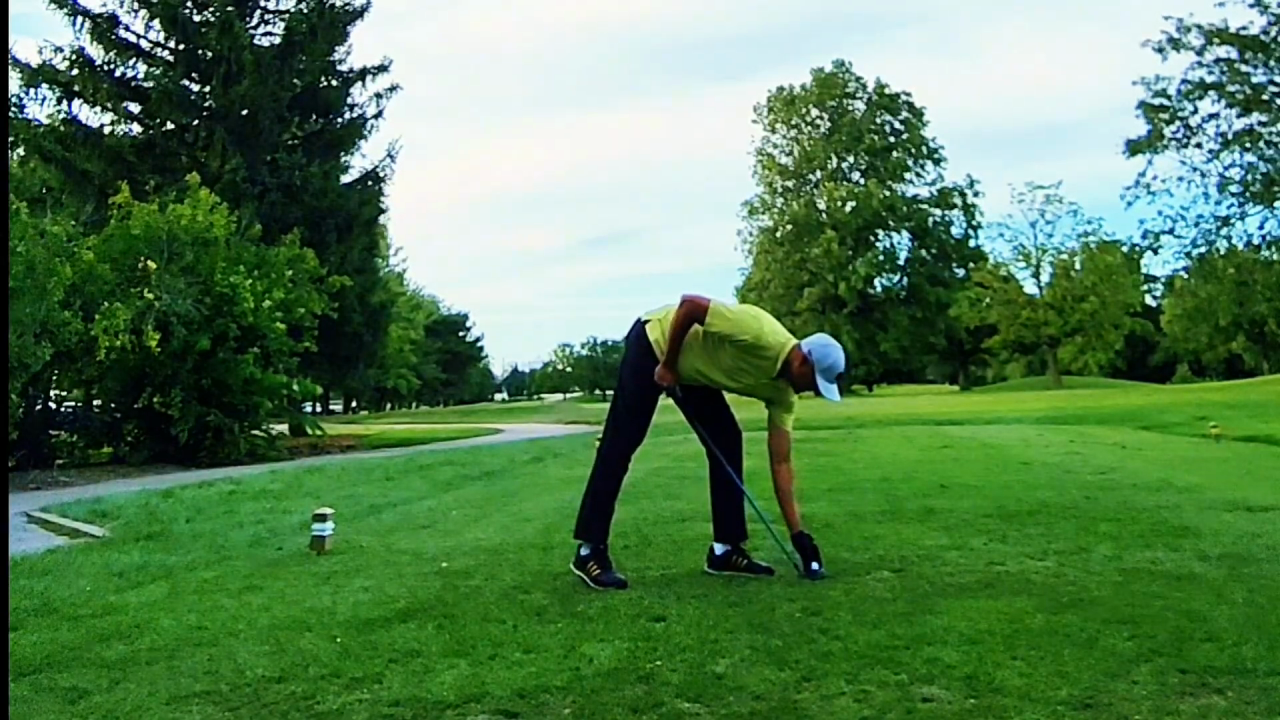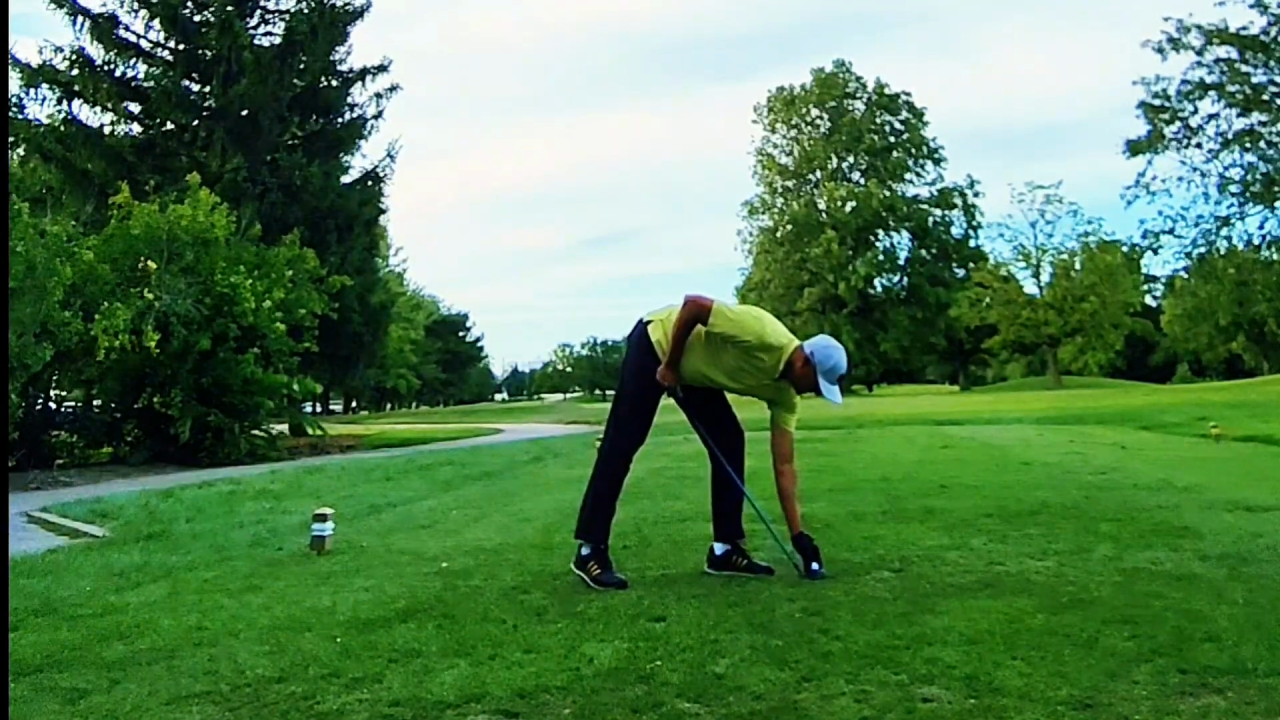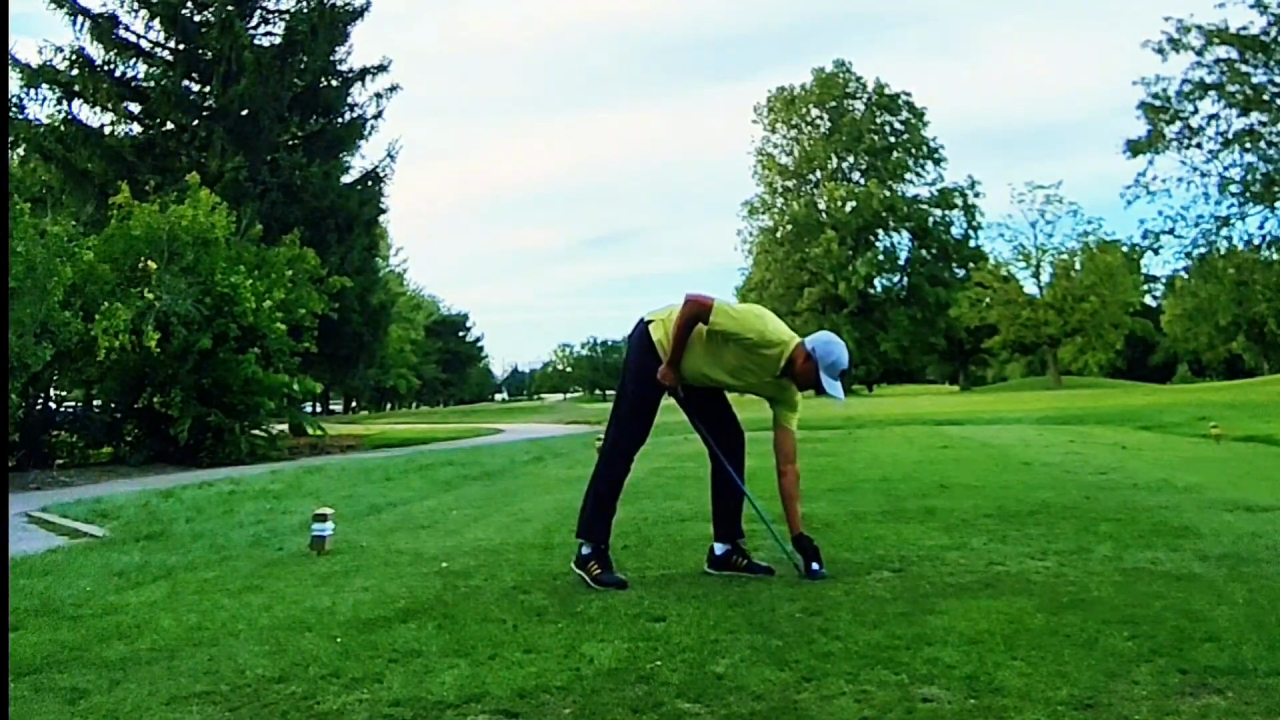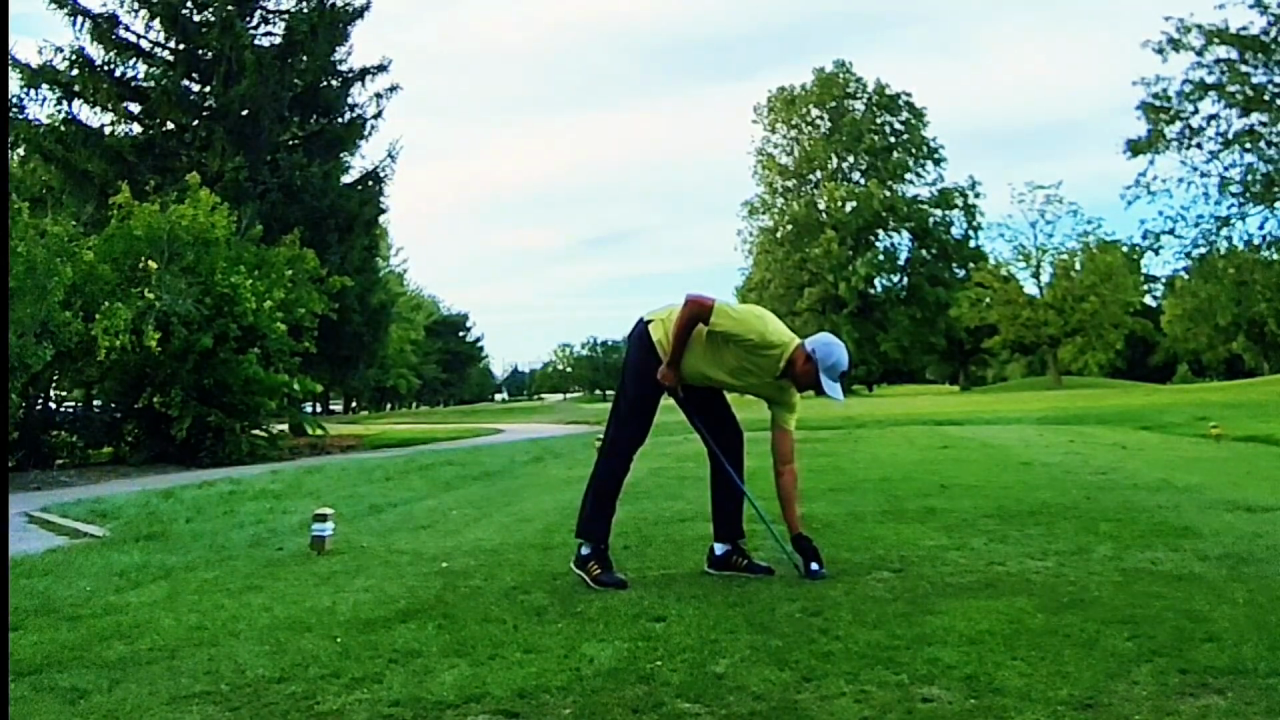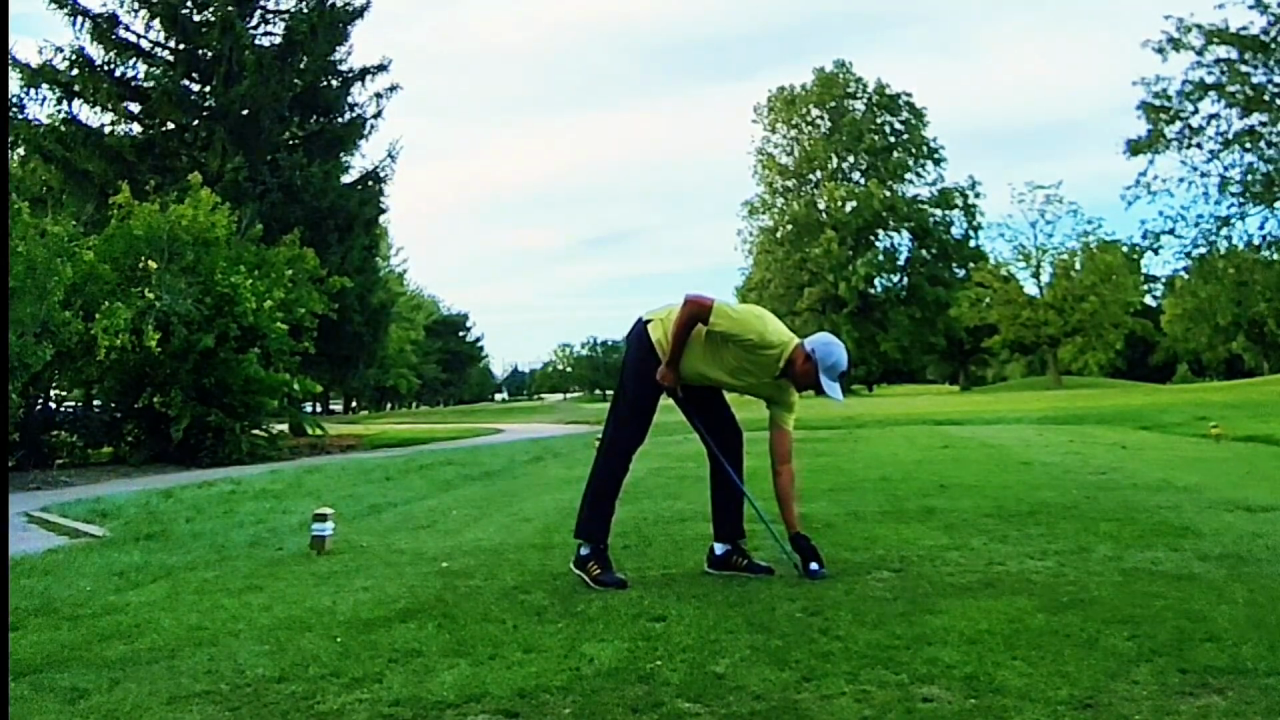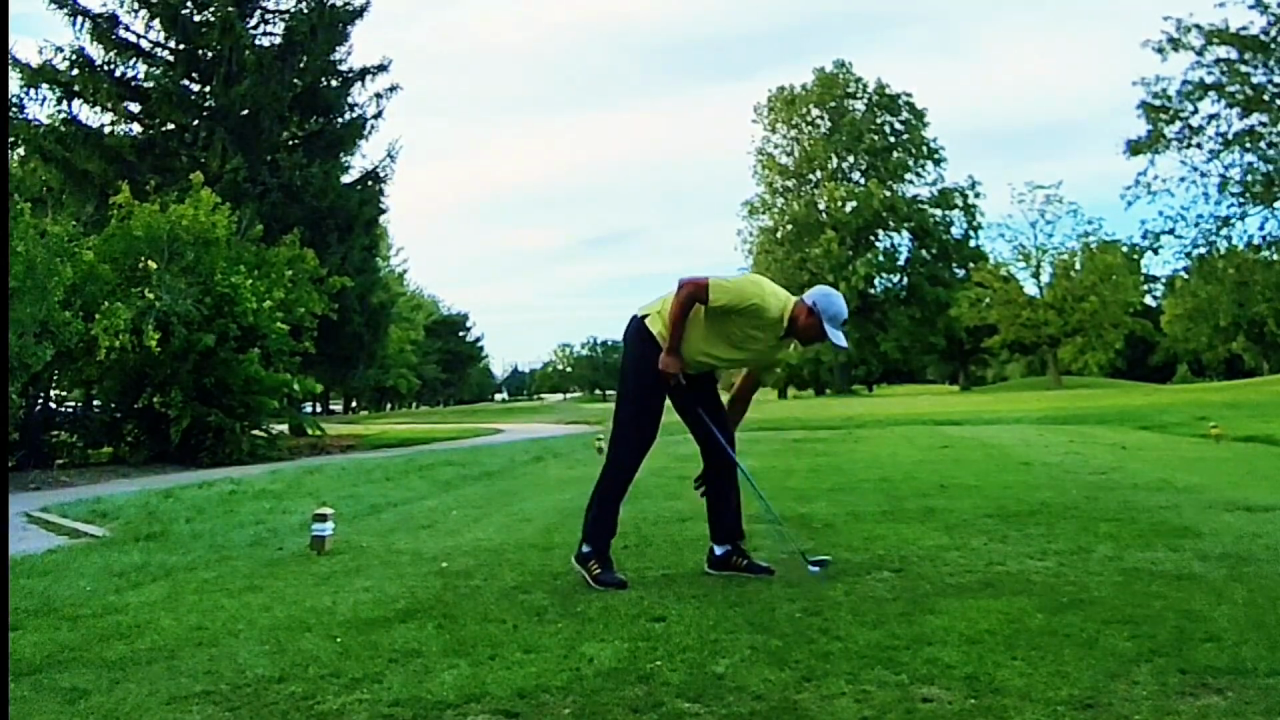
dt=0.3s
person 1, frame 1
left shoulder: (781, 390)
right shoulder: (759, 332)
left elbow: (780, 463)
right elbow: (688, 304)
left wrist: (797, 531)
right wrist: (667, 365)
left hip: (692, 370)
right hip: (655, 341)
left knee: (727, 443)
right knee: (621, 445)
left ankle: (726, 548)
right ankle: (590, 551)
person 1, frame 2
left shoulder: (783, 391)
right shoulder: (762, 333)
left elbow: (784, 465)
right elbow: (692, 304)
left wrist: (798, 533)
right wrist: (670, 365)
left hip: (695, 371)
right hip: (656, 342)
left knee: (730, 443)
right knee: (622, 445)
left ankle: (725, 548)
right ankle: (591, 551)
person 1, frame 3
left shoulder: (785, 389)
right shoulder: (762, 330)
left elbow: (787, 466)
right elbow: (692, 303)
left wrist: (798, 534)
right wrist: (671, 365)
left hip: (695, 371)
right hip: (657, 341)
left knee: (730, 443)
right knee: (623, 445)
left ankle: (725, 548)
right ankle: (591, 550)
person 1, frame 4
left shoulder: (784, 390)
right shoulder: (763, 331)
left elbow: (784, 466)
right elbow: (692, 304)
left wrist: (797, 534)
right wrist: (671, 365)
left hip: (694, 371)
right hip: (657, 341)
left knee: (729, 443)
right knee: (622, 445)
left ankle: (725, 548)
right ankle: (591, 550)
person 1, frame 5
left shoulder: (783, 388)
right shoulder: (761, 332)
left elbow: (782, 463)
right elbow: (691, 304)
left wrist: (794, 530)
right wrist: (670, 366)
right hip: (655, 342)
left knee: (728, 442)
right knee: (621, 445)
left ankle: (725, 548)
right ankle: (590, 550)
person 1, frame 6
left shoulder: (782, 346)
right shoulder: (760, 297)
left elbow: (744, 393)
right elbow: (687, 287)
left wrist: (716, 461)
right wrist: (671, 353)
left hip: (693, 362)
right hip: (653, 336)
left knee: (720, 443)
right knee: (631, 443)
left ankle: (725, 548)
right ankle: (592, 549)
